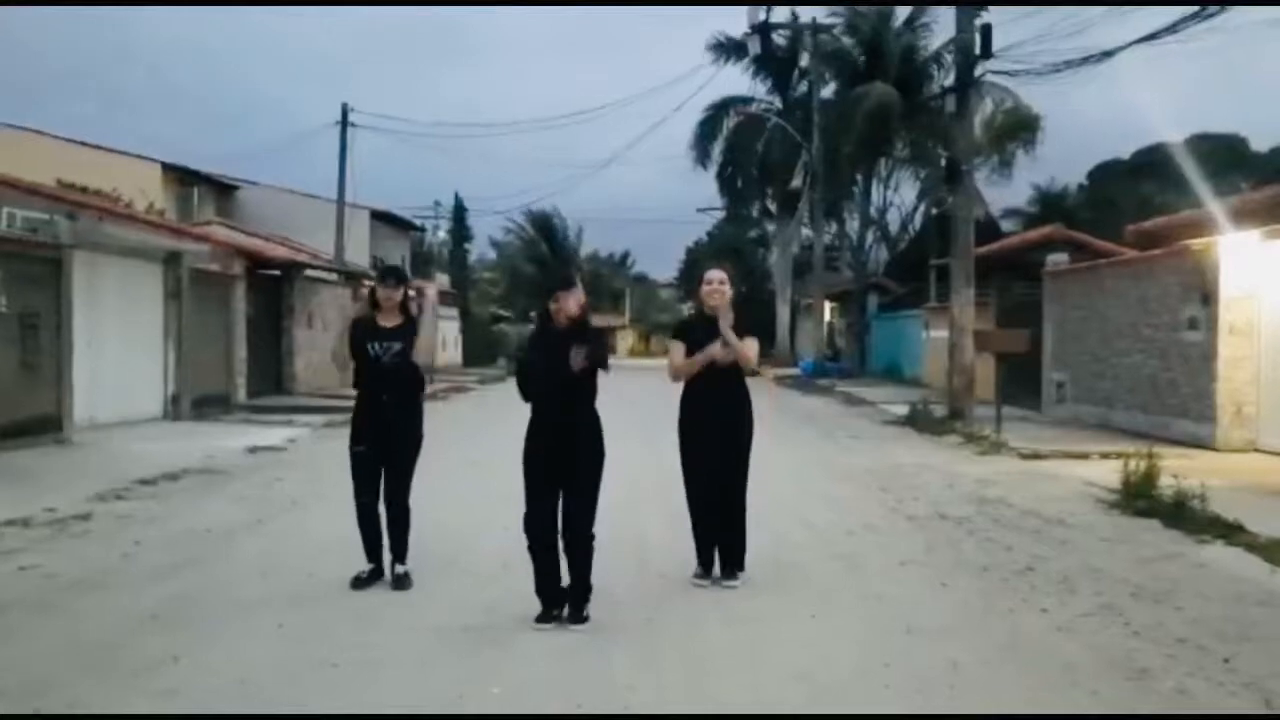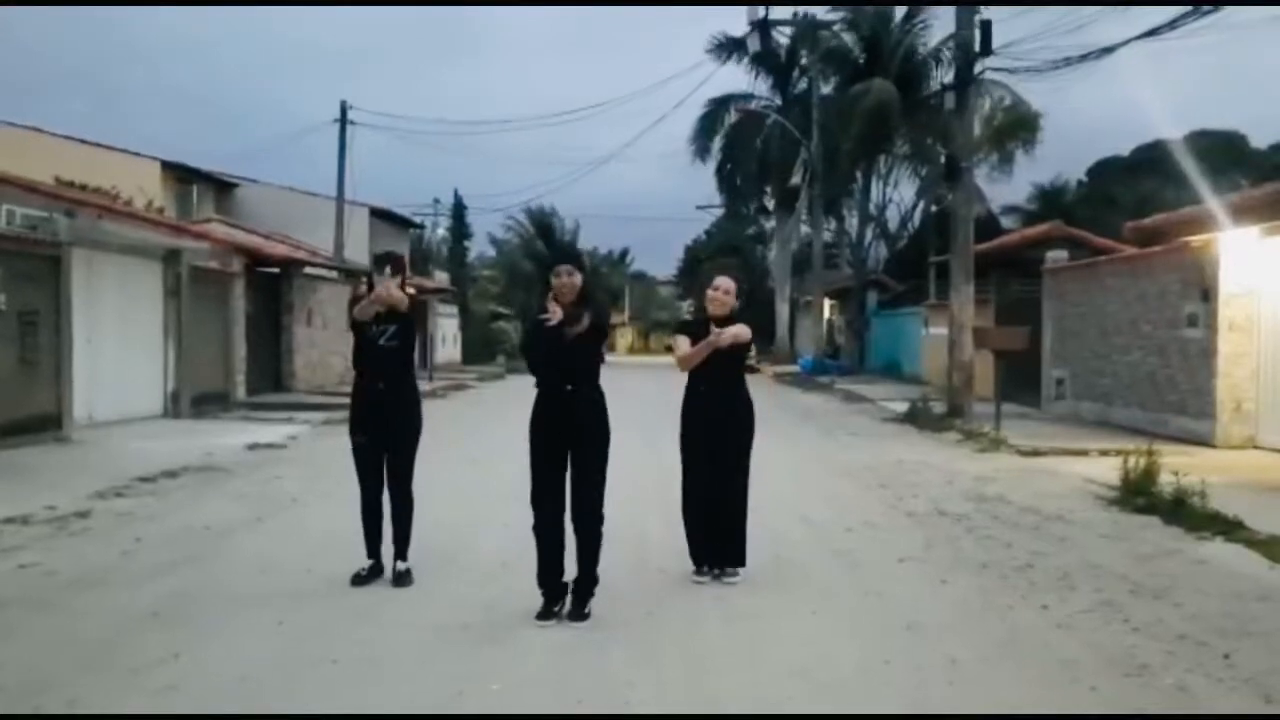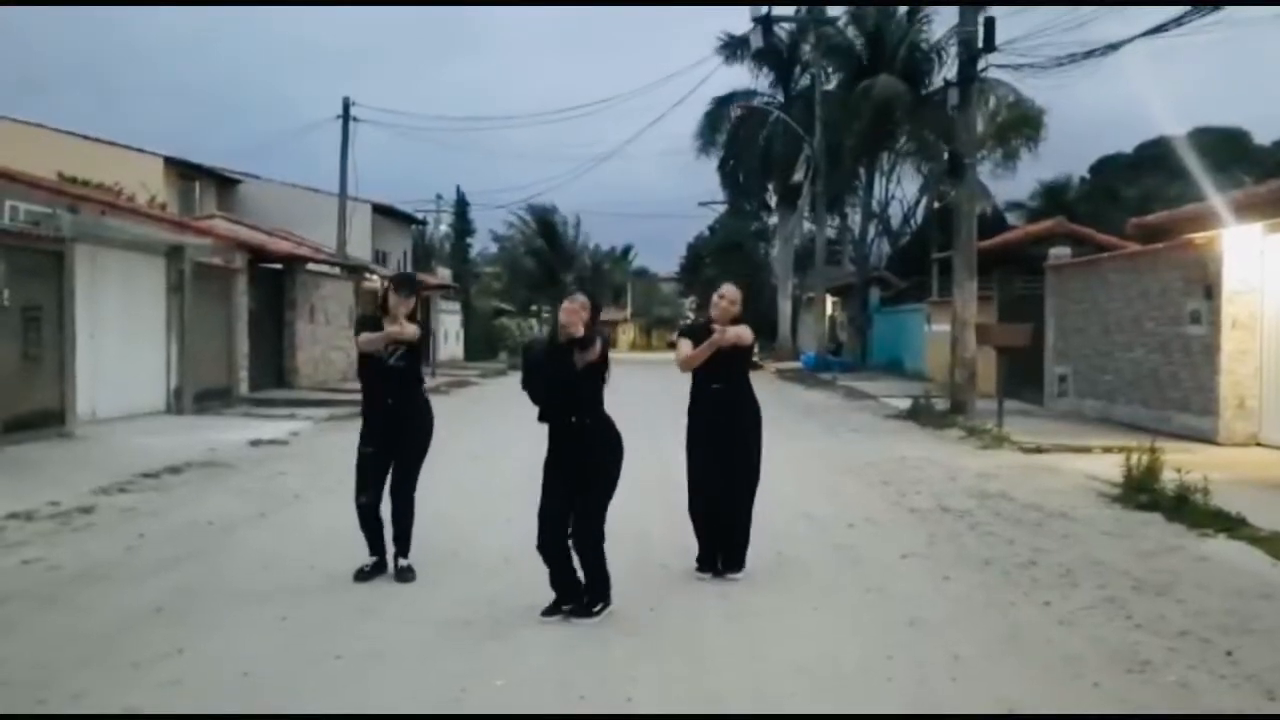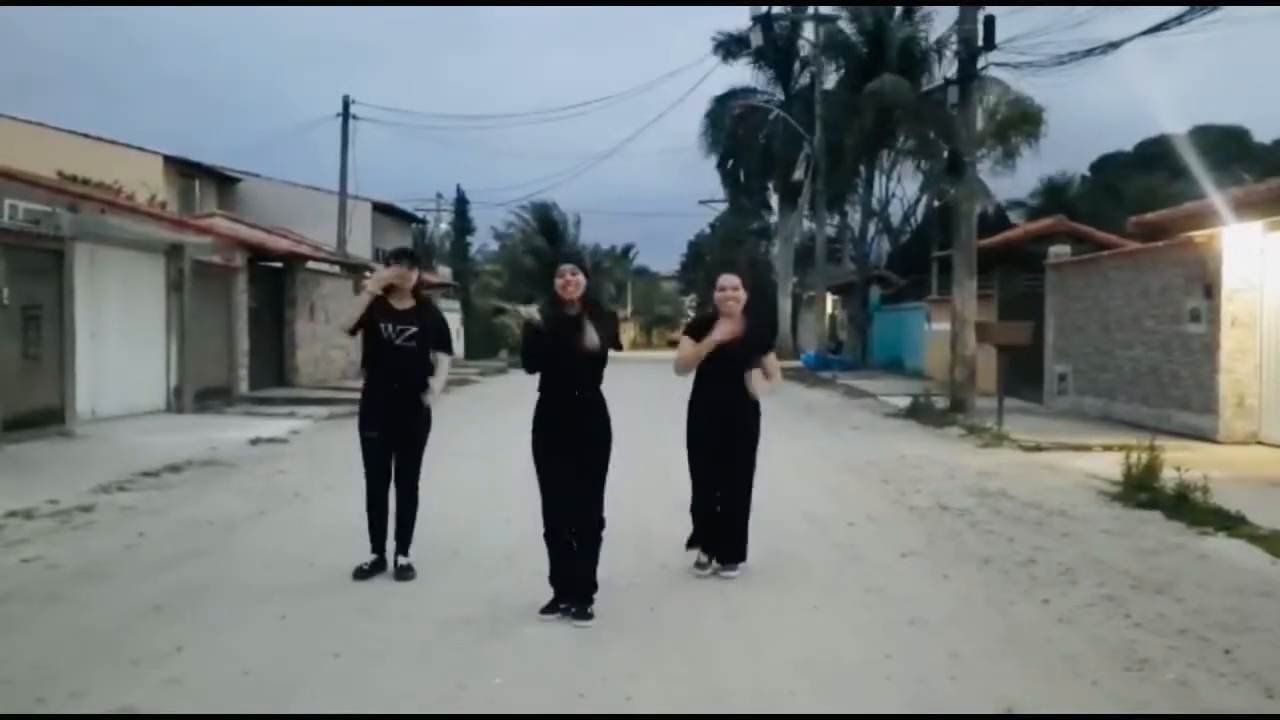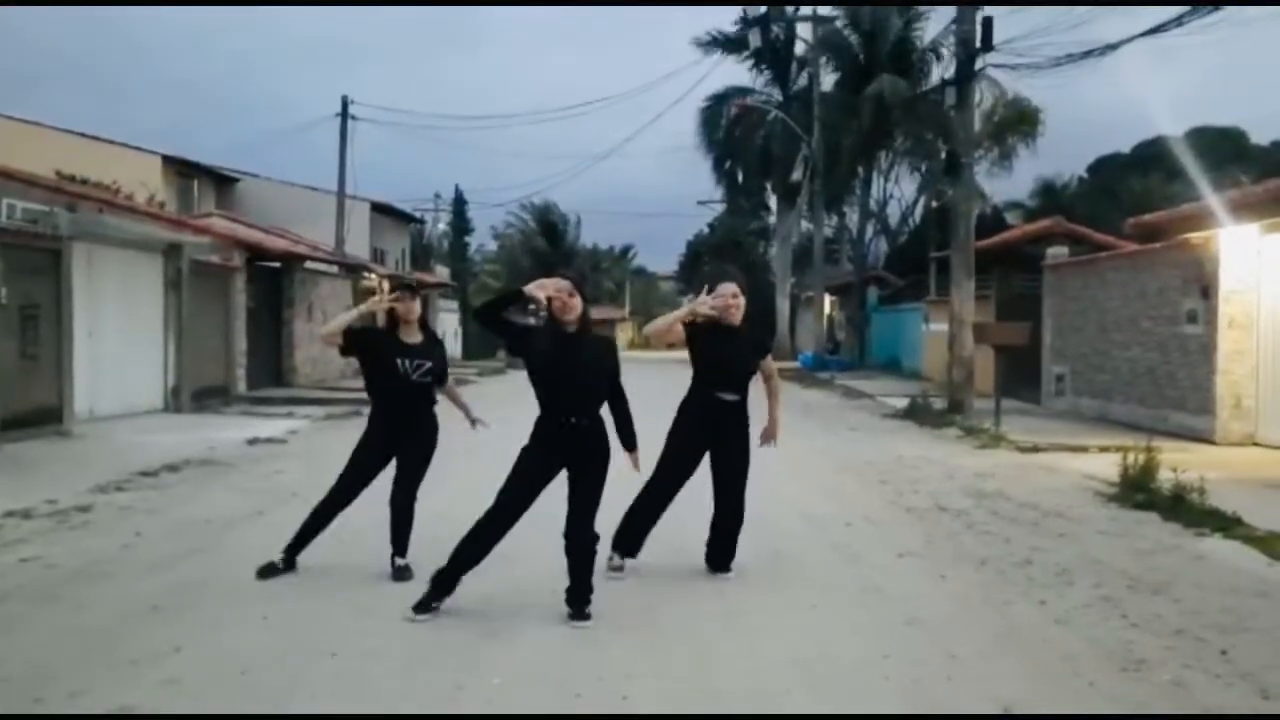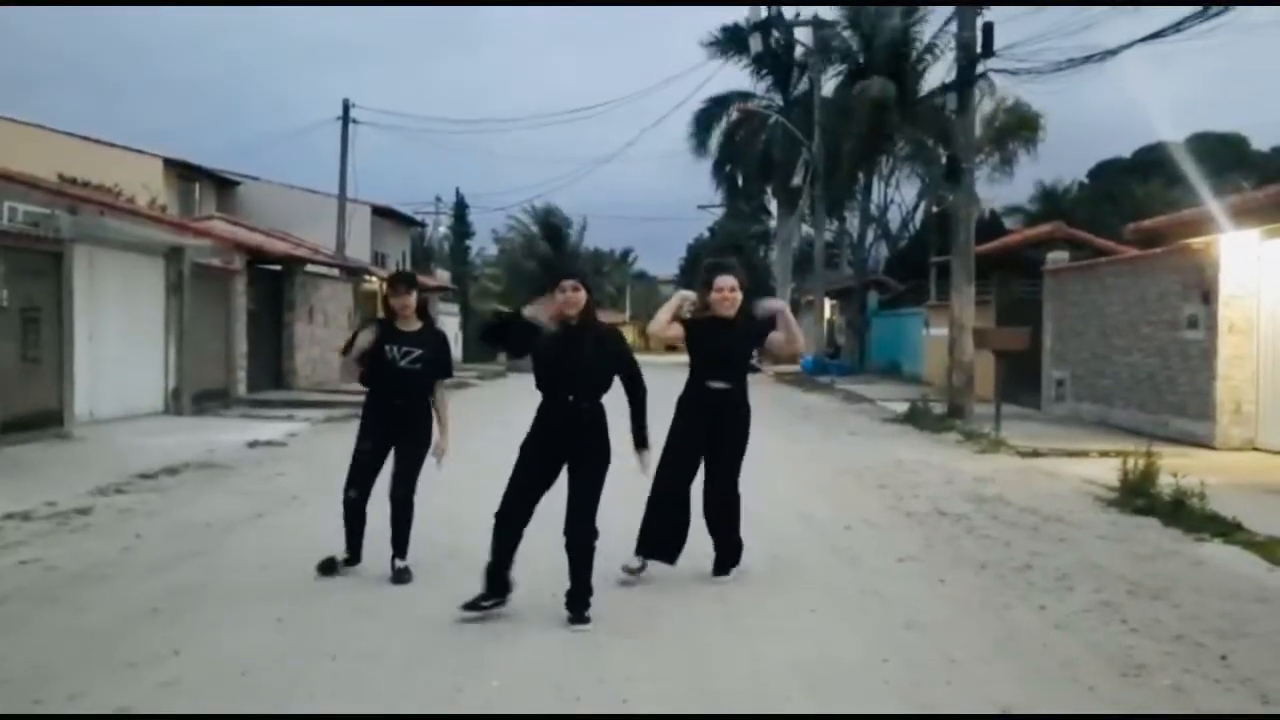
dt=0.4s
person 1, frame 1
left shoulder: (590, 336)
right shoulder: (534, 343)
left elbow: (597, 358)
right elbow: (528, 389)
left wrist: (579, 320)
right wrist: (567, 367)
left hip: (584, 437)
right hip: (543, 437)
left knee: (578, 525)
right knee: (538, 523)
left ankle: (578, 600)
right ankle: (550, 600)
person 1, frame 2
left shoulder: (593, 315)
right shoulder: (540, 321)
left elbow: (592, 329)
right elbow: (536, 364)
left wrist: (565, 321)
right wrist: (564, 333)
left hip: (588, 412)
right hip: (549, 412)
left knee: (587, 507)
right knee: (546, 506)
left ankle: (583, 594)
right ankle: (552, 594)
person 1, frame 3
left shoulder: (593, 346)
right shoulder: (538, 351)
right elbow: (538, 393)
left wrist: (579, 337)
right wrist: (573, 364)
left hip: (599, 445)
right hip: (561, 445)
left knee: (586, 529)
right knee: (549, 532)
left ankle: (598, 595)
right ankle: (567, 592)
person 1, frame 4
left shoulder: (603, 318)
right shoulder: (542, 319)
left elbow: (609, 340)
right elbow: (531, 364)
left wrist: (594, 341)
right wrist: (533, 326)
left hip: (590, 417)
right hip: (551, 417)
left knee: (587, 512)
right knee: (556, 512)
left ankle: (584, 595)
right ankle: (563, 591)
person 1, frame 5
left shoulder: (601, 346)
right shoulder: (535, 338)
left elbow: (616, 396)
right elbow: (484, 315)
left wrist: (630, 444)
right wrist: (526, 292)
left hip: (590, 442)
right hip: (547, 438)
left knee: (580, 530)
right knee: (500, 513)
left ankle: (579, 600)
right ankle: (443, 583)
person 1, frame 6
left shoulder: (607, 337)
right shoulder: (539, 333)
left elbow: (635, 387)
right elbow: (490, 334)
left wrist: (640, 440)
right wrist: (528, 315)
left hip: (590, 430)
right hip: (547, 426)
left knee: (580, 523)
right knee: (512, 509)
left ankle: (579, 602)
right ankle: (496, 588)
person 2, frame 1
left shoulder: (414, 327)
right shoulder: (360, 326)
left elbow: (421, 362)
right elbow: (343, 365)
right wrist: (345, 326)
left hip: (405, 421)
right hip: (367, 420)
left knee: (396, 497)
right knee: (365, 498)
left ankle: (399, 564)
right ankle: (374, 564)
person 2, frame 2
left shoulder: (405, 307)
right shoulder: (361, 302)
left elbow: (399, 301)
right elbow: (361, 314)
left wrist: (390, 293)
right wrist: (374, 297)
left hip: (403, 405)
right hip: (366, 405)
left knee: (400, 486)
right knee: (370, 488)
left ankle: (401, 560)
right ankle: (373, 560)
person 2, frame 3
left shoulder: (417, 329)
right shoulder: (368, 323)
left elbow: (411, 332)
right elbow: (363, 345)
left wrist: (402, 331)
right wrist: (387, 333)
left hip: (413, 421)
right hip: (376, 422)
left knee: (402, 493)
right knee: (366, 499)
left ankle: (402, 557)
right ankle: (377, 556)
person 2, frame 4
left shoulder: (428, 312)
right shoulder: (374, 304)
left elbow: (443, 358)
right elbow: (347, 325)
left wrist: (436, 389)
right wrist: (371, 288)
left hip: (414, 404)
right hip: (376, 402)
left knee: (407, 481)
right knee: (376, 482)
left ankle: (403, 555)
right ankle: (377, 554)
person 2, frame 5
left shoulder: (434, 345)
right shoulder: (376, 339)
left elbow: (443, 385)
right elbow: (327, 335)
left wrist: (469, 412)
right wrist: (364, 309)
left hip: (421, 432)
right hip: (382, 428)
left knee: (403, 497)
right knee: (341, 493)
left ankle: (400, 557)
right ankle: (288, 556)
person 2, frame 6
left shoulder: (435, 338)
right shoulder: (376, 331)
left elbow: (439, 387)
left wrist: (444, 432)
right wrist: (357, 351)
left hip: (416, 421)
right hip: (377, 417)
left knee: (401, 492)
right knee: (355, 492)
left ankle: (400, 558)
right ankle: (350, 552)
person 3, frame 1
left shoulder: (743, 325)
right shoulder: (686, 327)
left elbow: (750, 361)
right elbow: (676, 370)
left wrist: (727, 332)
right wrist: (707, 354)
left hip: (734, 413)
right hip: (696, 414)
left knee: (732, 487)
right knee: (700, 488)
left ankle: (731, 564)
right ankle: (703, 562)
person 3, frame 2
left shoulder: (740, 327)
right shoulder: (688, 326)
left elbow: (742, 333)
right elbow: (682, 361)
left wrist: (726, 336)
right wrist: (710, 342)
left hip: (735, 413)
right hip: (698, 412)
left knee: (732, 484)
right knee: (698, 485)
left ankle: (729, 559)
right ankle: (703, 558)
person 3, frame 3
left shoulder: (743, 331)
right shoulder: (691, 331)
left elbow: (741, 335)
right elbow: (684, 363)
left wrist: (728, 335)
right wrist: (713, 343)
left hip: (741, 416)
right hip: (703, 415)
left knee: (739, 488)
right knee: (704, 490)
left ankle: (732, 559)
right ankle: (707, 558)
person 3, frame 4
left shoulder: (758, 331)
right shoulder: (700, 326)
left elbow: (775, 375)
right elbow: (680, 366)
left wrist: (762, 385)
right wrist: (714, 340)
left hip: (743, 412)
right hip: (705, 411)
left knee: (737, 484)
right knee: (705, 483)
left ankle: (730, 554)
right ankle: (705, 547)
person 3, frame 5
left shoulder: (755, 338)
right shoulder: (699, 331)
left elbow: (771, 376)
right elbow: (651, 333)
left wrist: (773, 419)
right wrist: (690, 309)
left hip: (734, 423)
right hip: (694, 417)
left knee: (731, 497)
right knee: (663, 483)
left ankle: (720, 558)
right ankle: (621, 549)
person 3, frame 6
left shoulder: (752, 328)
right shoulder: (696, 326)
left elbow: (794, 348)
right elbow: (655, 331)
left wrist: (783, 311)
right wrist: (678, 297)
left hip: (733, 413)
right hip: (693, 409)
left knee: (722, 487)
right knee: (670, 479)
left ankle: (726, 559)
right ankle: (645, 554)
